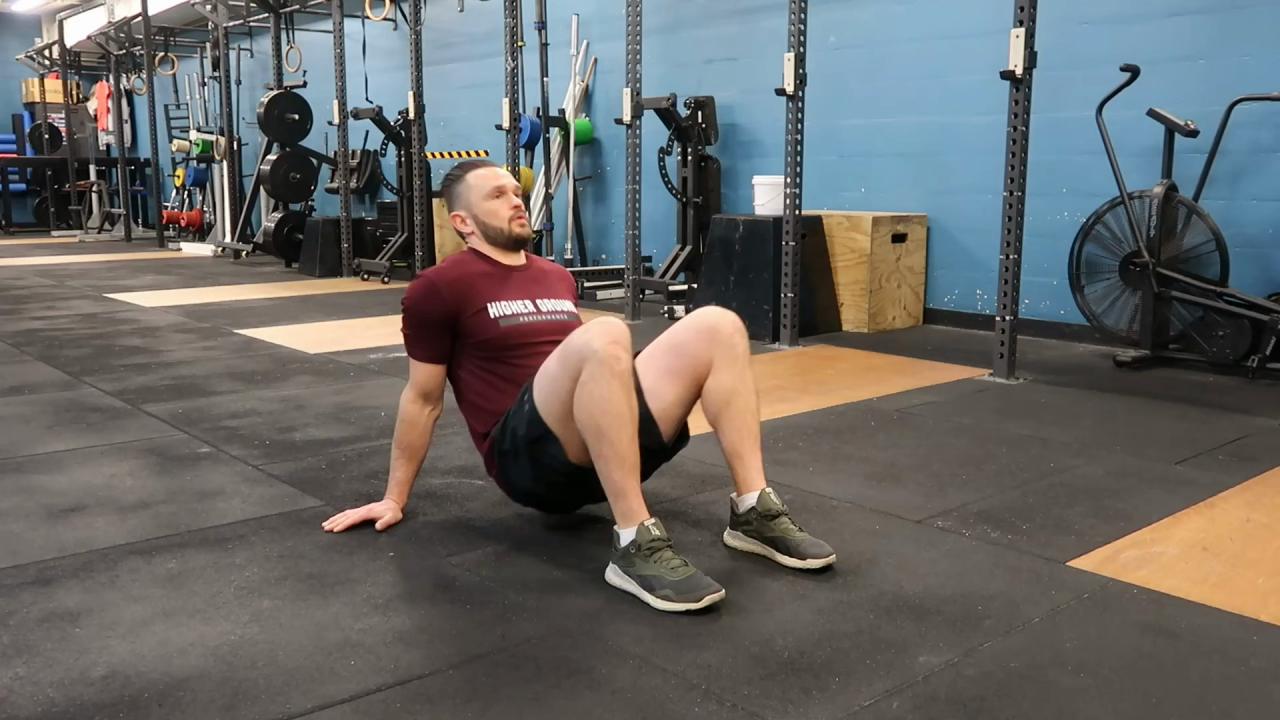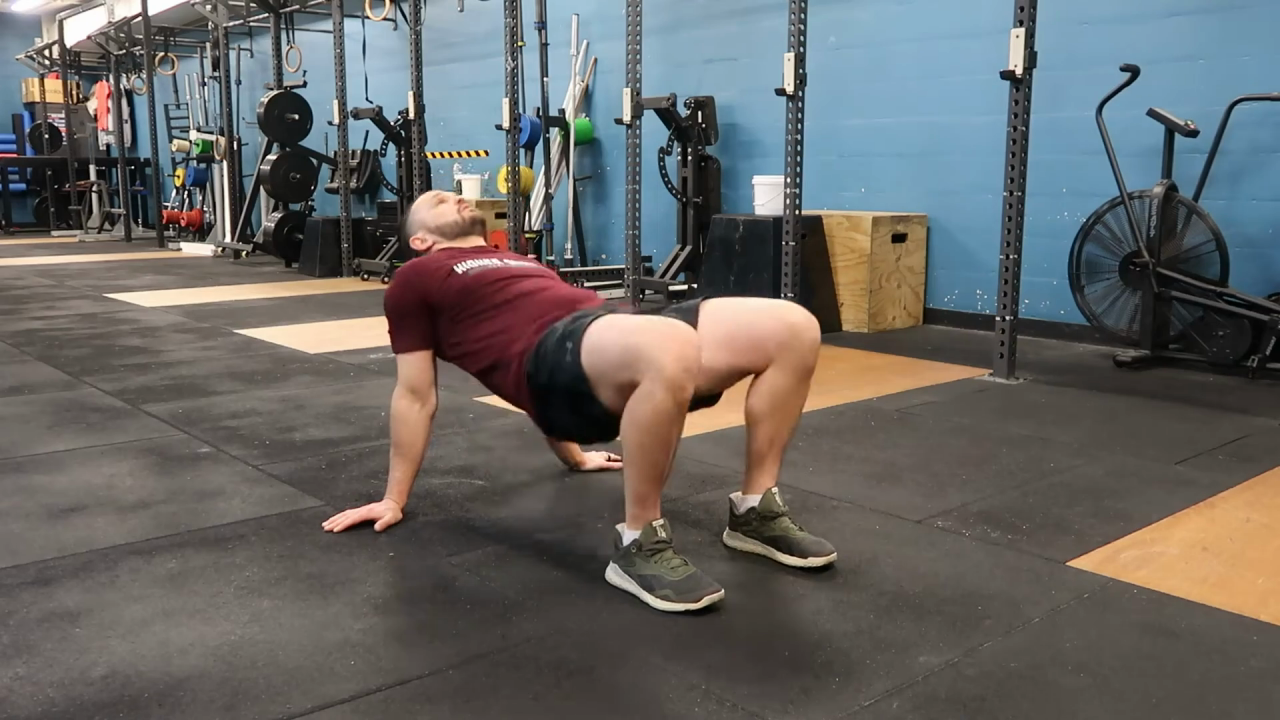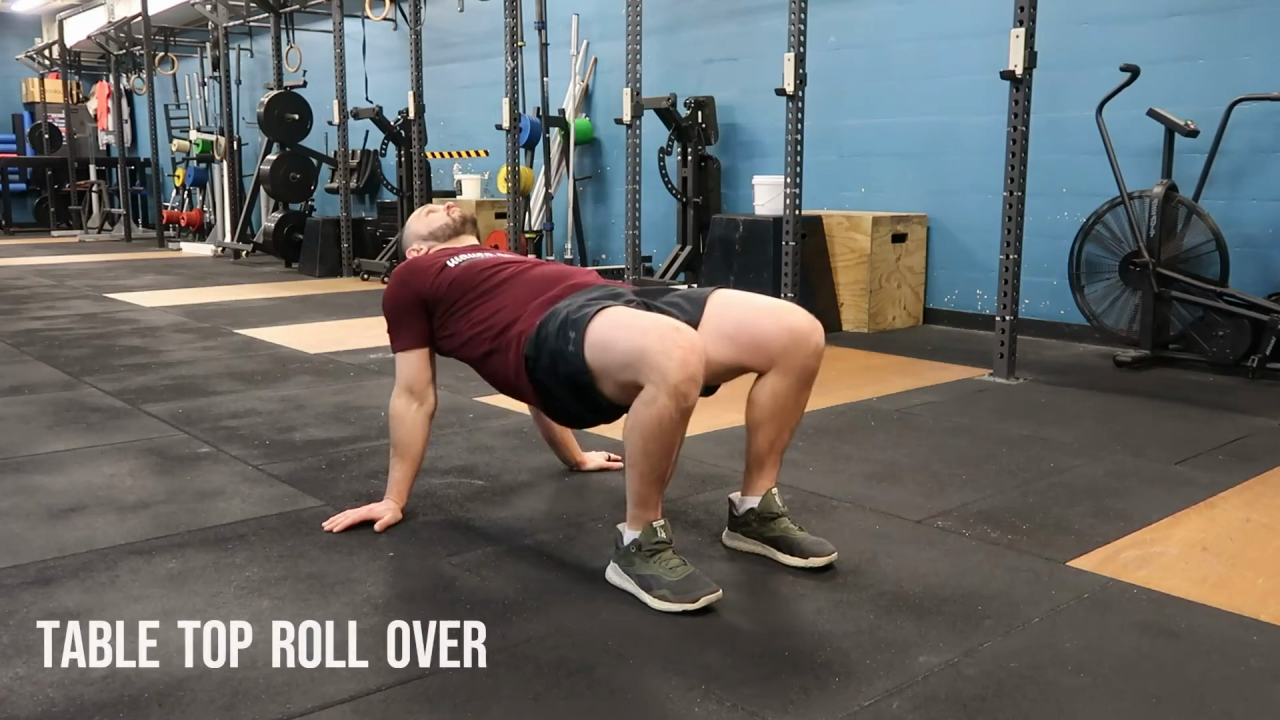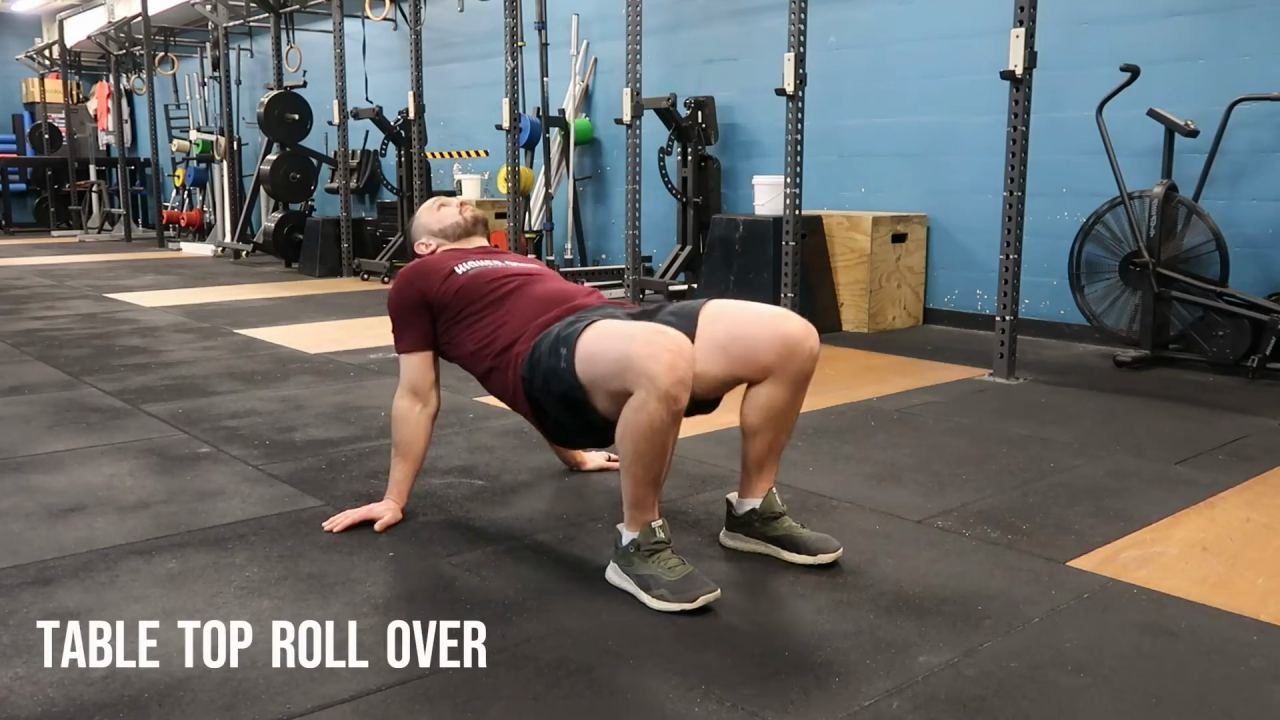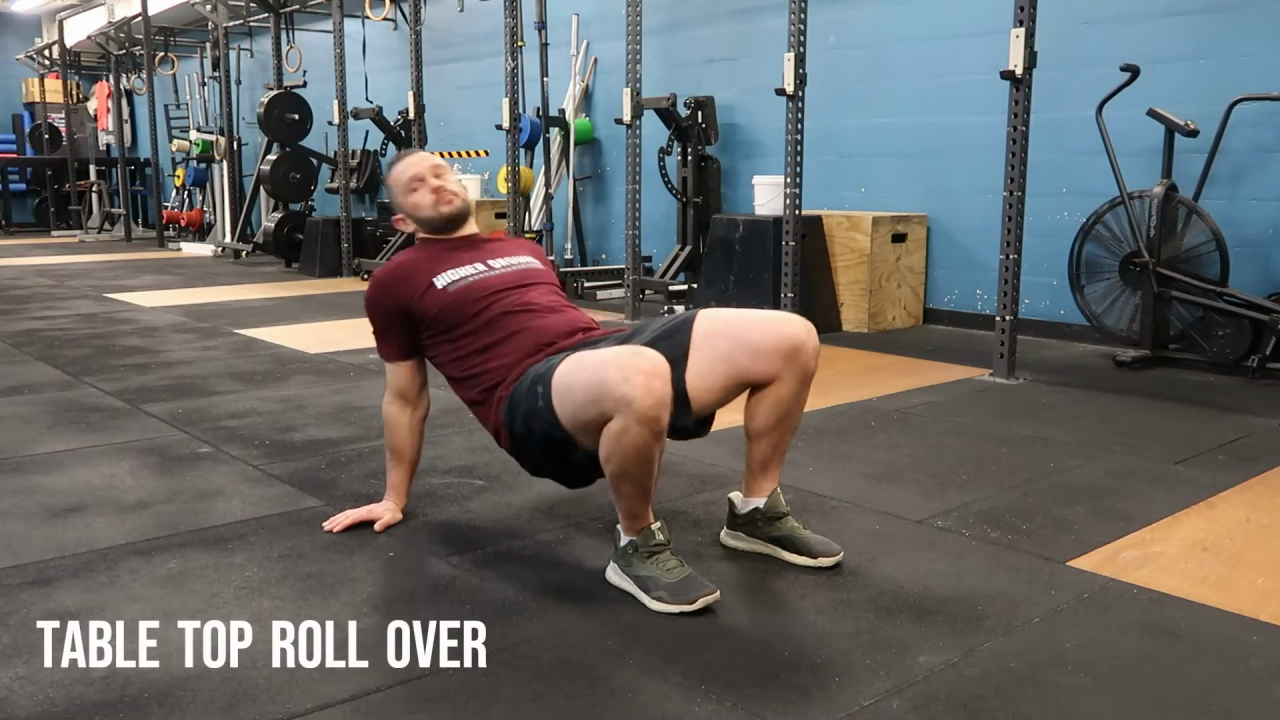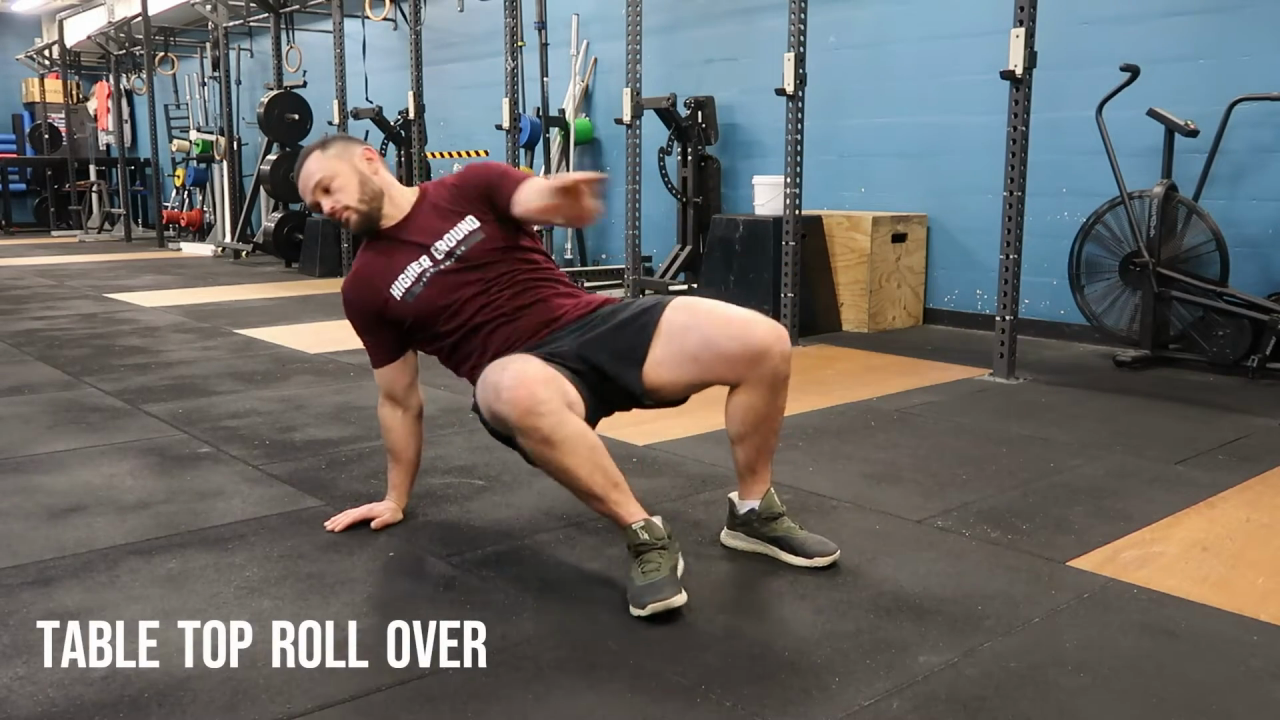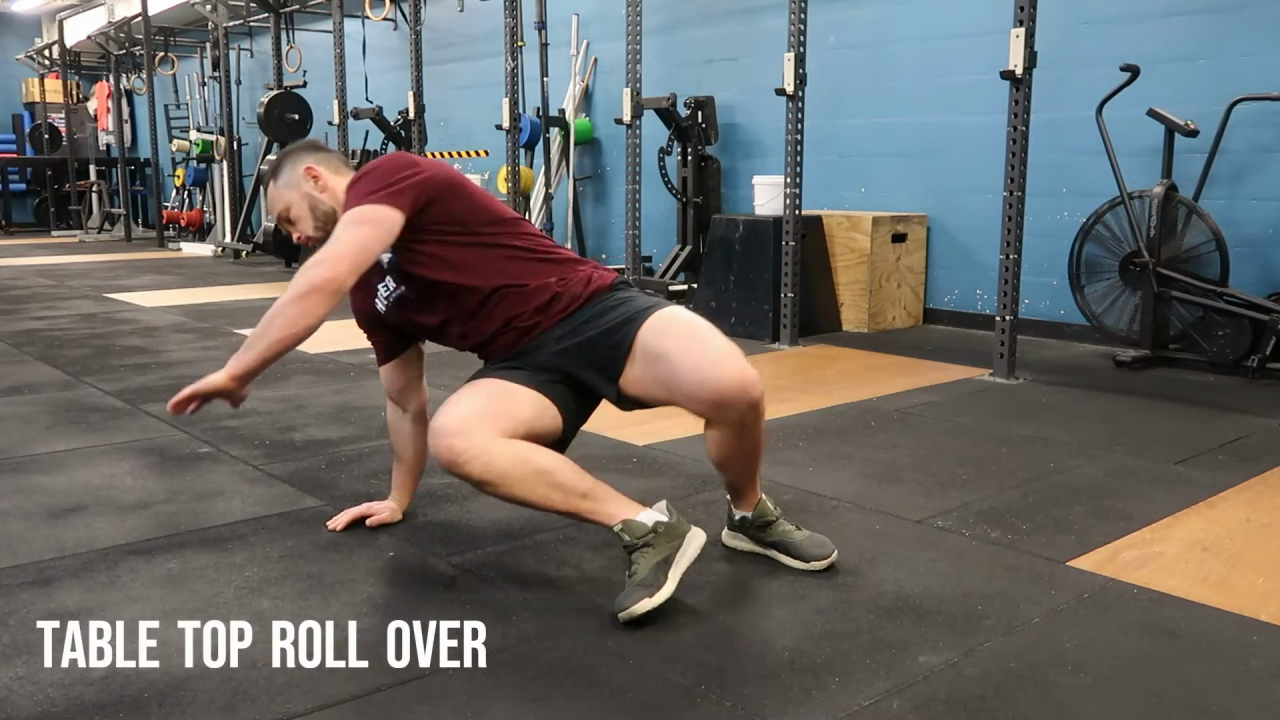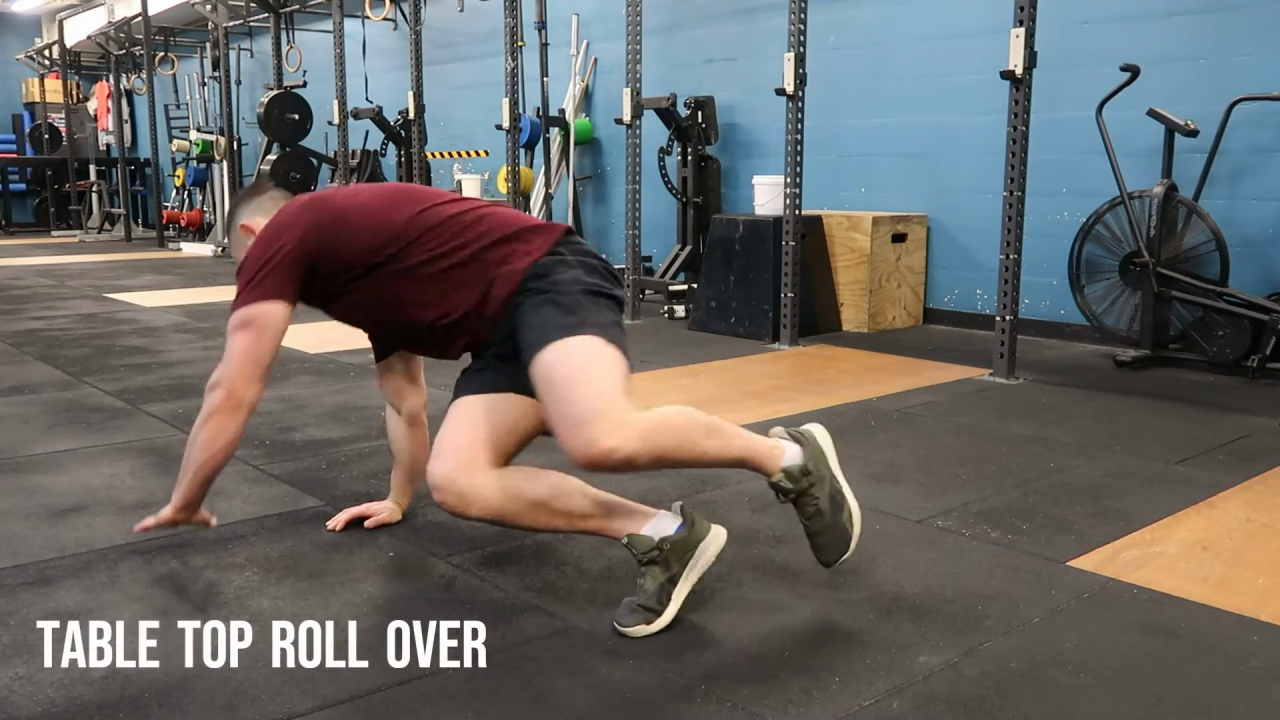
dt=0.4s
person 1, frame 1
left shoulder: (556, 277)
right shoulder: (441, 287)
right elbow: (423, 397)
right wrist: (395, 499)
left hip: (606, 439)
right hip: (531, 449)
left knee: (717, 326)
right knee: (604, 337)
left ankle: (754, 511)
right ankle: (636, 543)
person 1, frame 2
left shoulder: (521, 265)
right shoulder: (416, 280)
right elbow: (416, 394)
left wrist: (575, 455)
right wrist: (395, 500)
left hip: (626, 329)
right hip: (561, 353)
left knee: (794, 331)
right knee: (672, 353)
left ankle: (755, 511)
right ankle: (639, 545)
person 1, frame 3
left shoulder: (510, 264)
right shoulder: (412, 279)
left elbow: (534, 380)
right elbow: (414, 395)
right wrist: (394, 499)
right hip: (561, 332)
left knee: (798, 336)
right knee: (677, 359)
left ankle: (755, 513)
right ankle: (640, 544)
person 1, frame 4
left shoulder: (529, 265)
right shoulder: (421, 278)
right elbow: (418, 395)
right wrist: (395, 500)
right hip: (552, 354)
left knee: (792, 339)
right knee: (664, 359)
left ankle: (753, 512)
right ankle: (639, 545)
person 1, frame 5
left shoulder: (523, 249)
right shoulder: (397, 282)
right elbow: (406, 399)
right wrist: (395, 499)
left hip: (614, 347)
right hip: (533, 394)
left knee: (792, 340)
right knee: (640, 378)
left ankle: (755, 512)
right ankle: (639, 546)
person 1, frame 6
left shoulder: (469, 188)
right shoulder: (367, 289)
left elbow: (538, 205)
right elbow: (399, 399)
left wrist: (559, 195)
right wrist: (396, 499)
left hip: (596, 323)
right hip: (529, 366)
left knee: (763, 342)
right knee: (511, 389)
left ankle: (753, 513)
right ankle: (646, 535)
person 1, frame 7
left shoulder: (392, 176)
right shoulder: (371, 292)
left elbow: (317, 288)
right elbow: (406, 399)
left wrist: (233, 376)
right wrist: (400, 498)
left hip: (592, 306)
right hip: (526, 358)
left knee: (732, 386)
right knee: (452, 438)
left ankle: (752, 517)
right ankle: (644, 527)
person 1, frame 8
left shoulder: (278, 236)
right shoulder: (353, 251)
left elbow: (231, 394)
right elbow: (404, 398)
left wrist: (184, 505)
right wrist: (397, 499)
left hip: (549, 276)
right hip: (508, 317)
left knee: (604, 441)
right knee: (461, 485)
left ankle: (787, 455)
right ankle: (659, 533)
